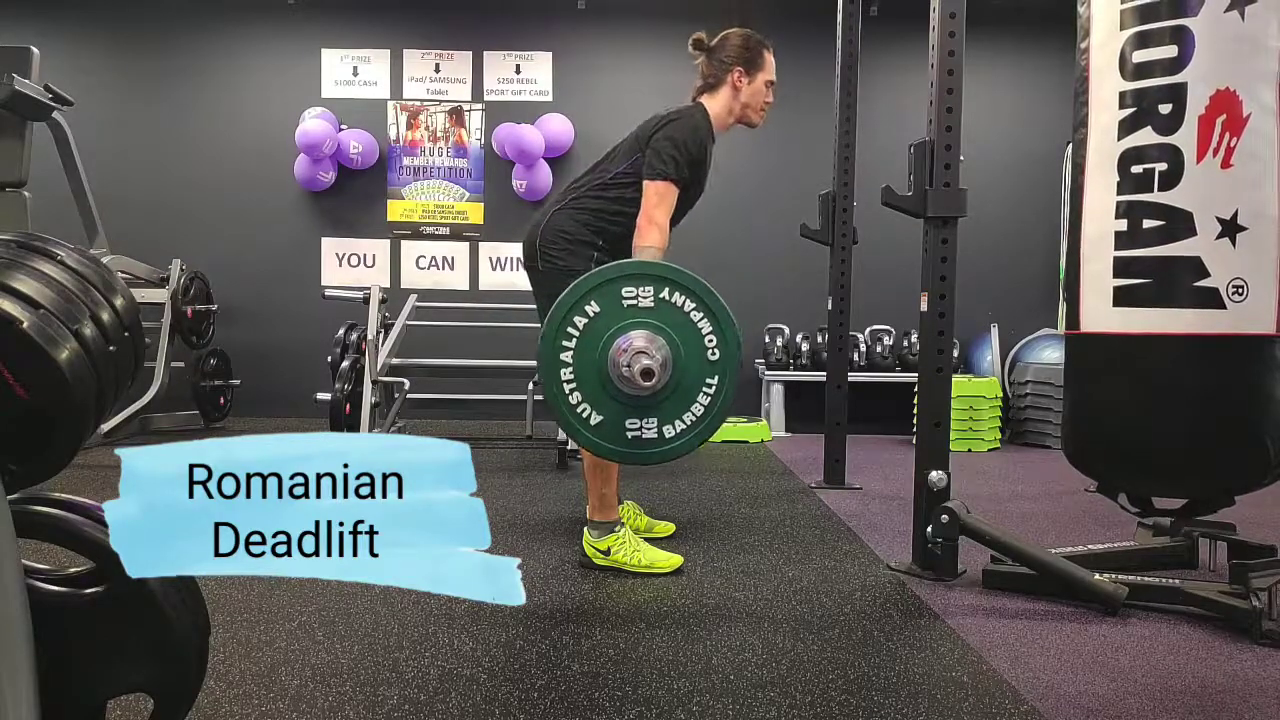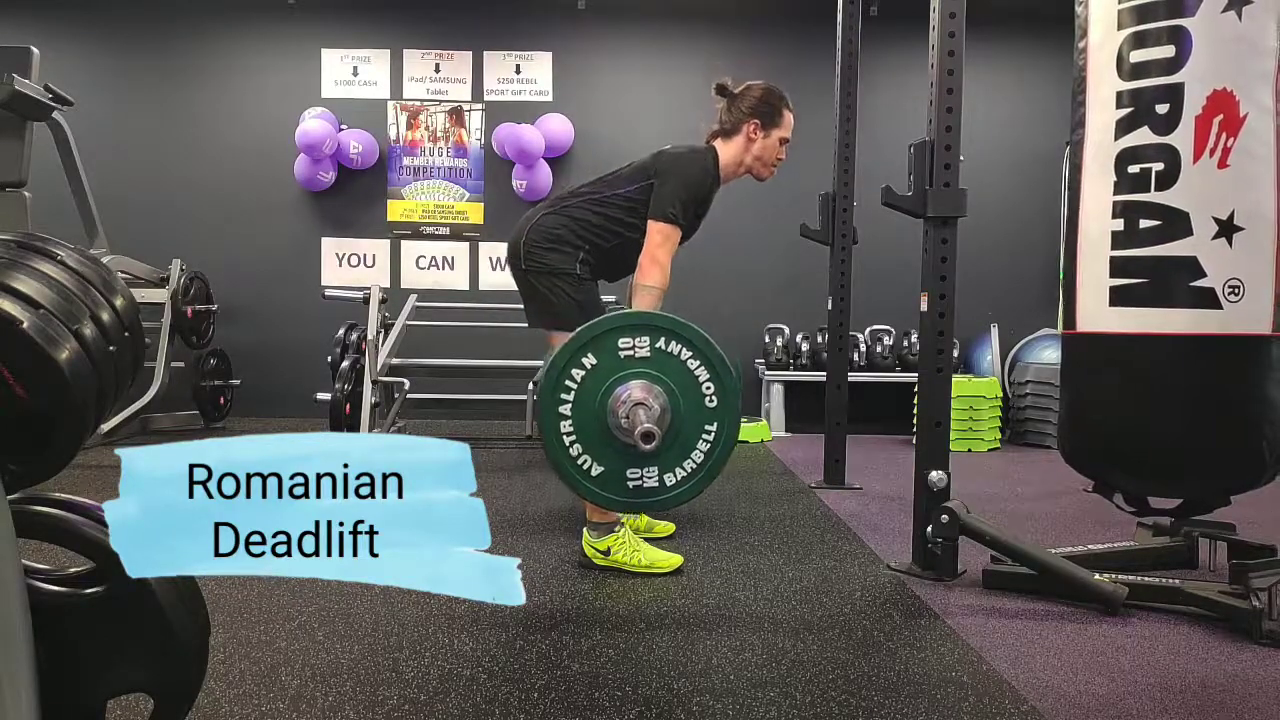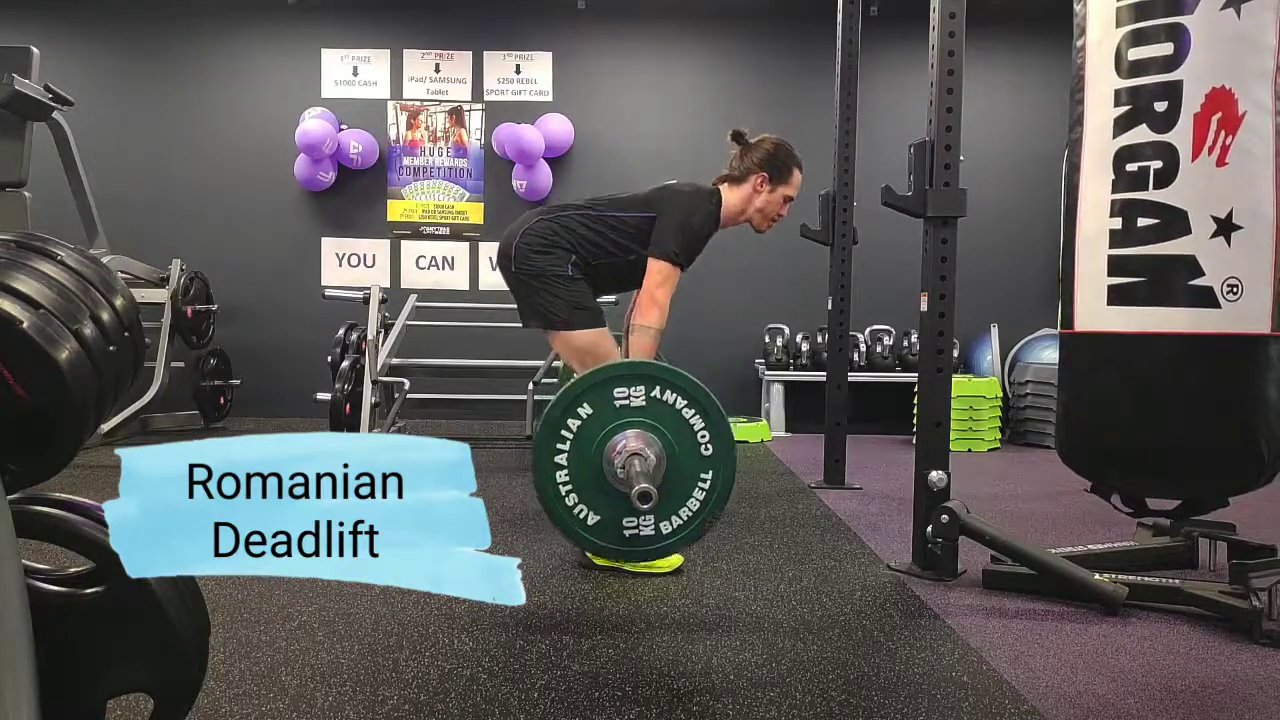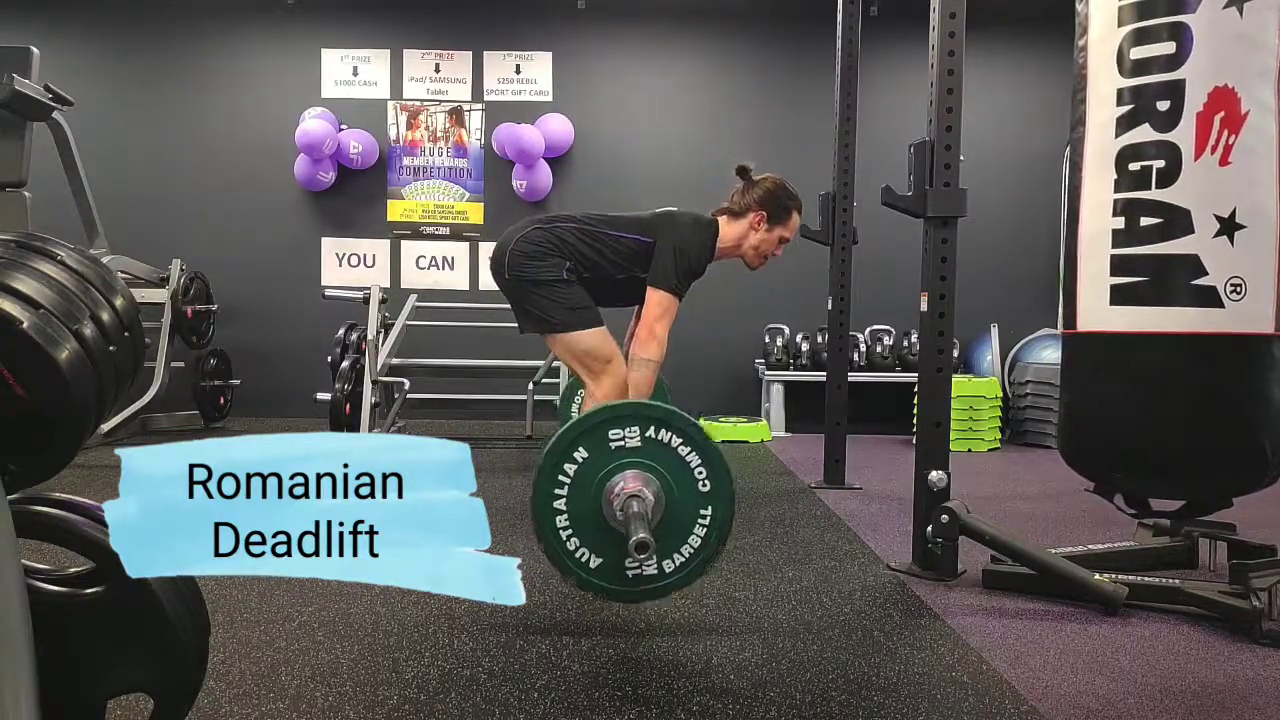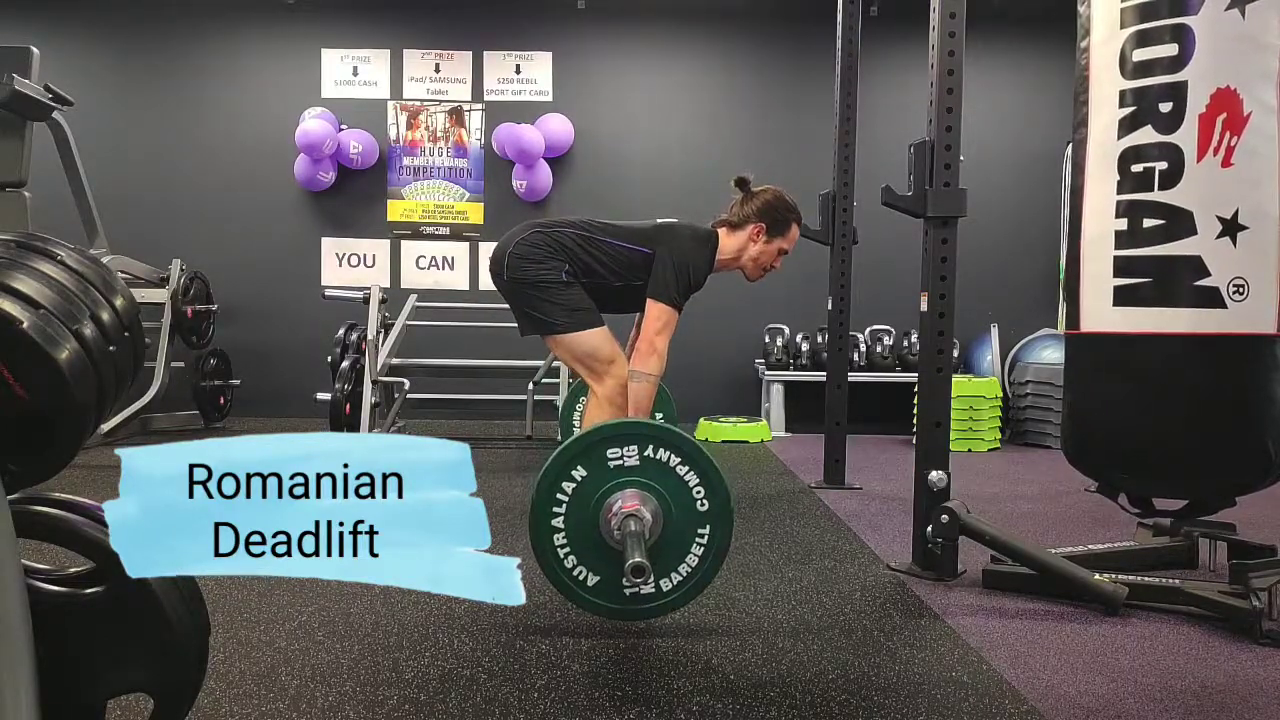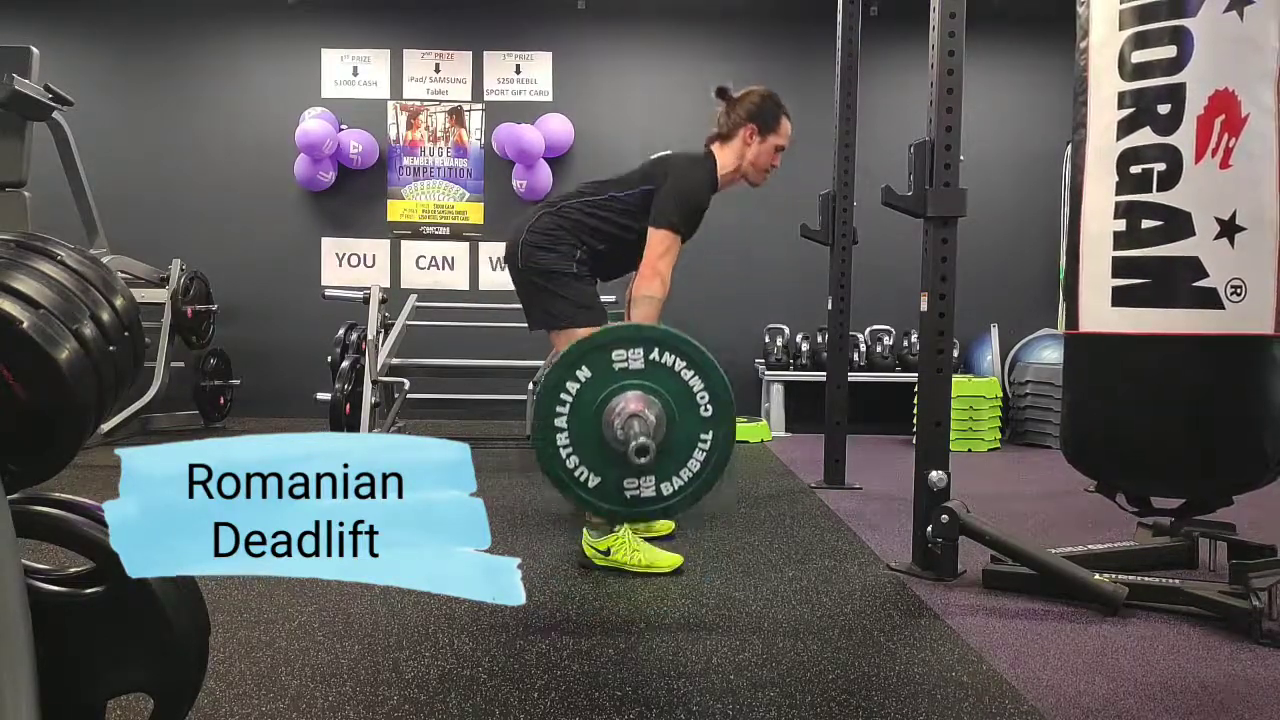
dt=0.5s
person 1, frame 1
left shoulder: (692, 130)
right shoulder: (687, 130)
left elbow: (651, 222)
right elbow: (651, 223)
left hip: (572, 248)
right hip: (569, 249)
left ankle: (609, 509)
right ankle: (604, 535)
person 1, frame 2
left shoulder: (695, 171)
right shoulder: (692, 170)
left elbow: (644, 260)
right elbow: (654, 263)
left hip: (548, 249)
right hip: (551, 251)
left ankle: (611, 508)
right ankle: (604, 536)
person 1, frame 3
left shoulder: (695, 207)
right shoulder: (693, 210)
left elbow: (646, 298)
right elbow: (653, 302)
left hip: (538, 254)
right hip: (542, 256)
person 1, frame 4
left shoulder: (690, 236)
right shoulder: (689, 239)
left elbow: (643, 328)
right elbow: (652, 334)
left hip: (528, 254)
right hip: (533, 256)
left knee: (608, 378)
right knee: (611, 380)
person 1, frame 5
left shoulder: (691, 249)
right shoulder: (688, 252)
left elbow: (644, 340)
right elbow: (651, 347)
left hip: (526, 257)
right hip: (532, 260)
left knee: (610, 380)
right knee: (613, 381)
person 1, frame 6
left shoulder: (692, 174)
right shoulder: (692, 178)
left elbow: (646, 269)
right elbow: (653, 275)
left hip: (551, 253)
right hip: (547, 254)
right ankle: (603, 535)
